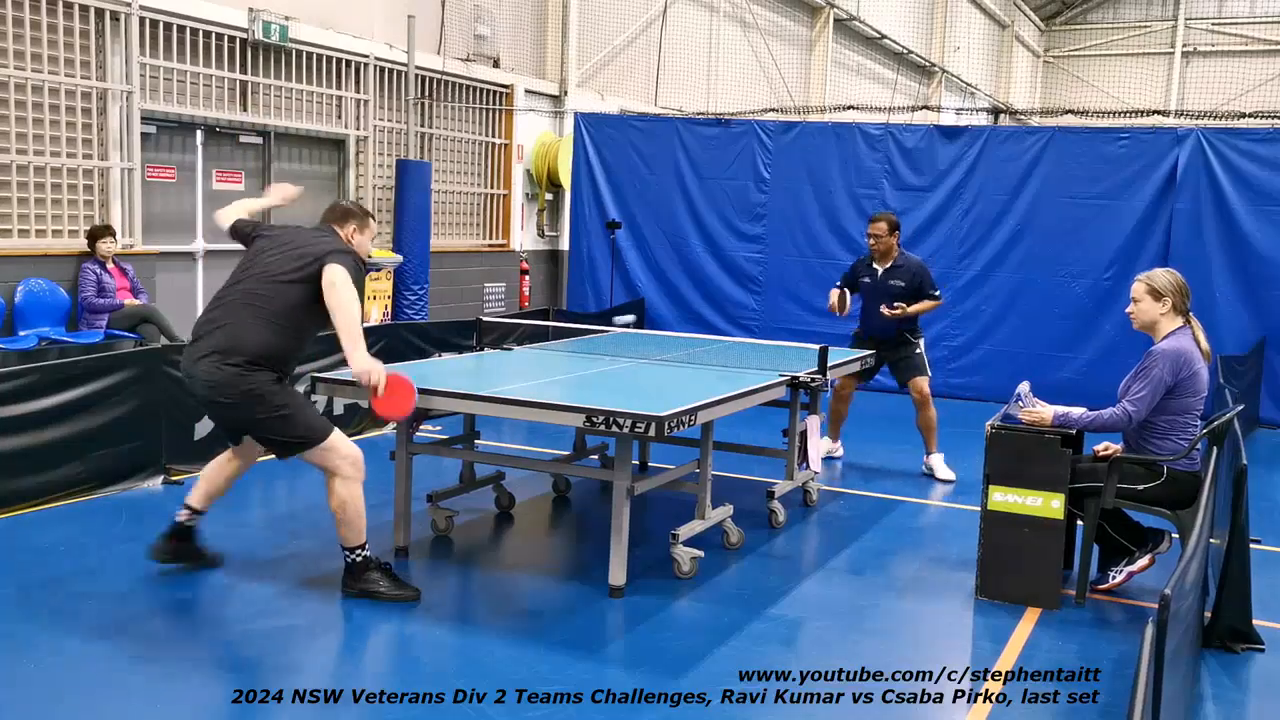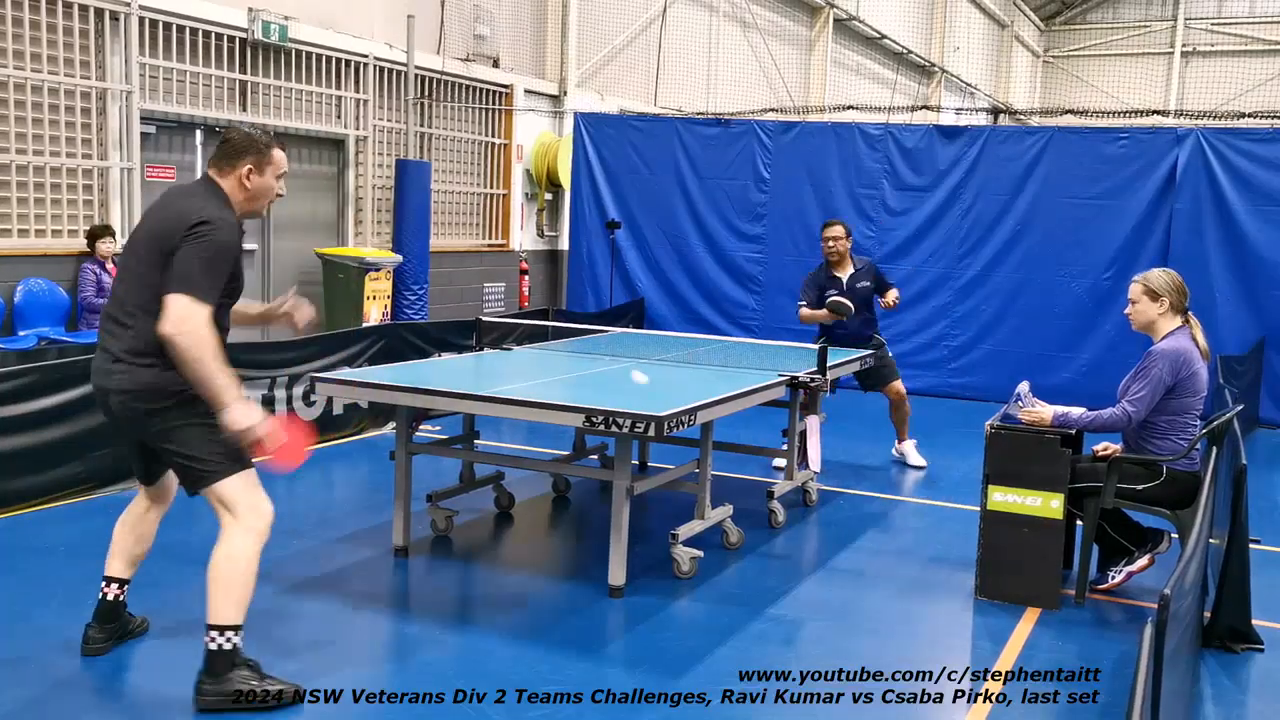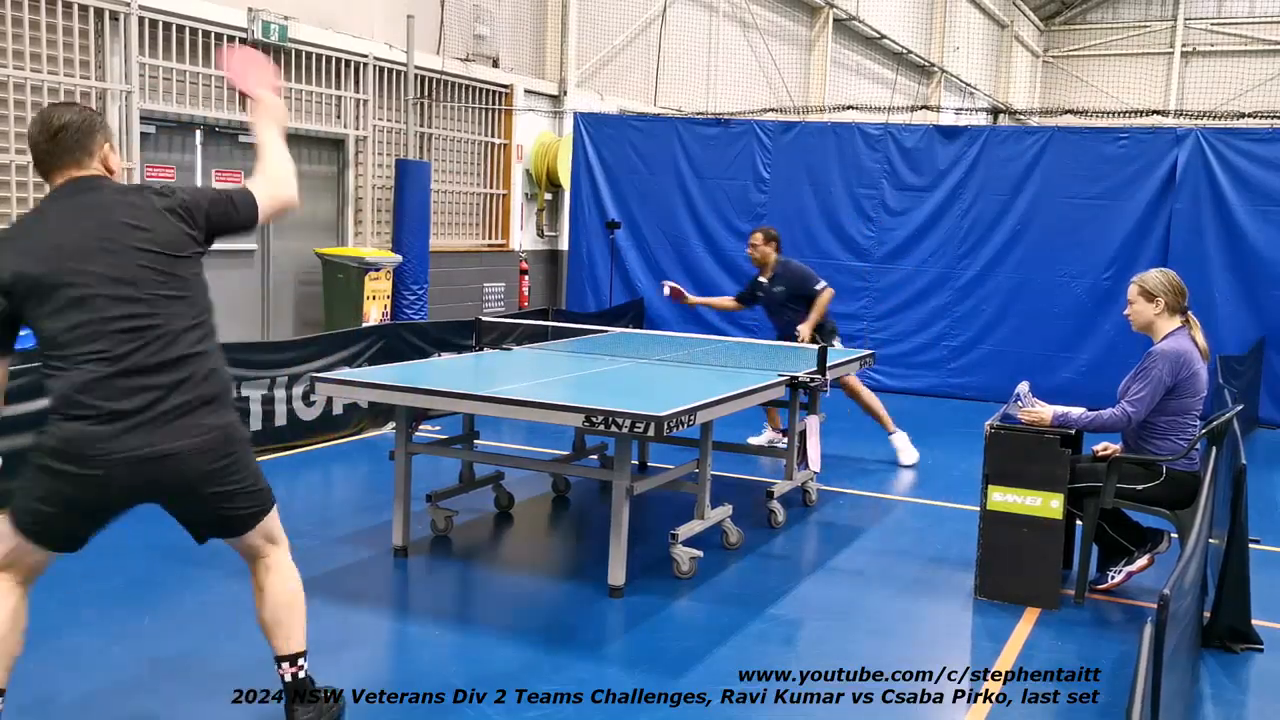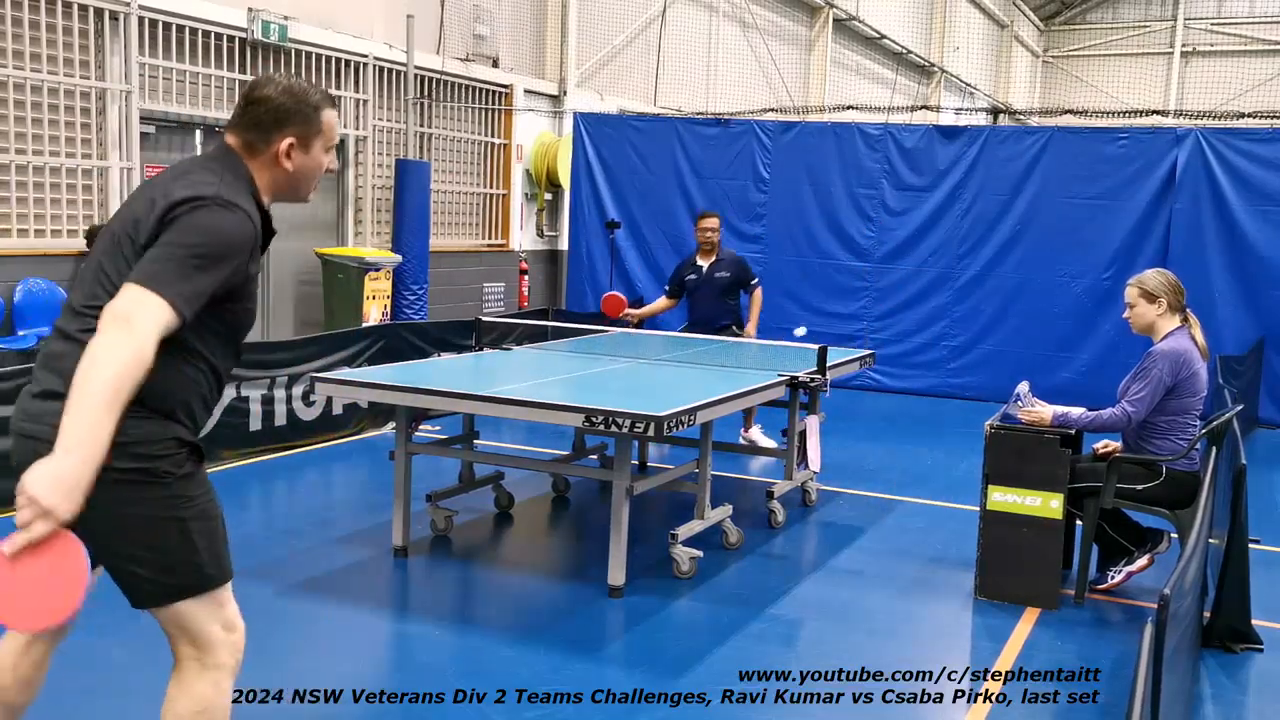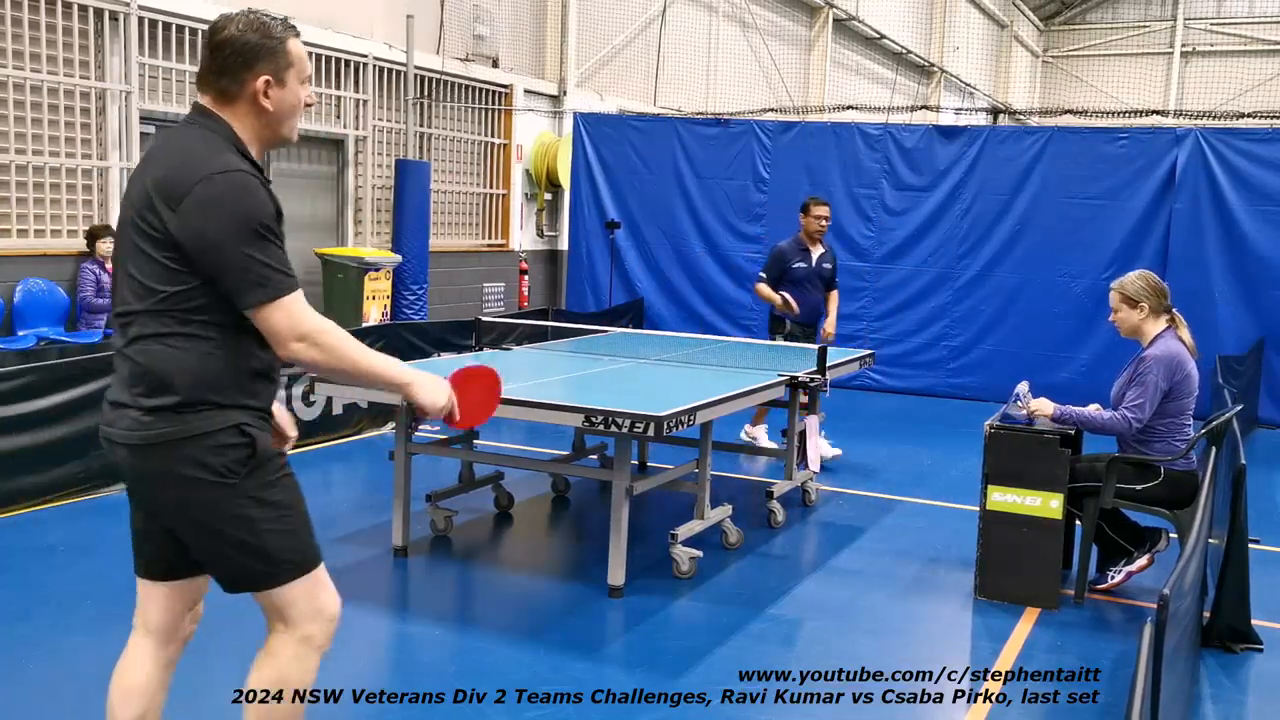
dt=0.7s
person 1, frame 1
left shoulder: (277, 236)
right shoulder: (340, 253)
left elbow: (226, 216)
right elbow: (337, 284)
left wrist: (271, 198)
right wrist: (358, 354)
left hip: (203, 363)
right hip: (245, 378)
left knee: (243, 450)
right knee: (345, 463)
left ankle: (180, 533)
right ankle: (361, 570)
person 1, frame 2
left shoulder: (180, 203)
right shoulder: (213, 228)
right elbow: (182, 325)
left wrist: (269, 313)
right wrist: (232, 404)
left hip: (120, 378)
right hip: (164, 389)
left knee: (157, 494)
right knee: (249, 512)
left ankle: (107, 615)
right ankle: (223, 667)
person 1, frame 3
right shoulder: (170, 209)
right elbow: (278, 192)
right wrist: (267, 115)
left hip: (86, 450)
right hip: (200, 439)
right knee: (268, 547)
person 1, frame 4
left shoulder: (191, 180)
right shoulder: (226, 218)
right elbow: (128, 329)
right wrist: (75, 463)
right hip: (116, 447)
right knee: (214, 644)
person 1, frame 5
left shoulder: (179, 155)
right shoulder: (221, 183)
right elbow: (295, 334)
left wrist: (259, 404)
right wrist: (411, 383)
left hip: (150, 428)
right hip: (203, 440)
left knee: (163, 627)
right knee: (309, 613)
person 2, frame 1
left shoulder: (1168, 353)
right shoulder: (1178, 345)
left elbow: (1127, 415)
left wrist: (1058, 417)
right wrist: (1124, 446)
left hip: (1168, 475)
right hip: (1161, 462)
left knee: (1066, 481)
left ankle: (1143, 542)
right ankle: (1118, 557)
person 2, frame 2
left shoulder: (1167, 353)
right shoulder: (1177, 345)
left elbow: (1127, 416)
left wrist: (1058, 417)
right wrist: (1123, 446)
left hip: (1166, 475)
right hip: (1161, 463)
left knee: (1065, 479)
left ankle: (1142, 543)
right ankle: (1119, 557)
person 2, frame 3
left shoulder: (1167, 354)
right shoulder: (1177, 346)
left elbow: (1127, 416)
left wrist: (1058, 417)
right wrist: (1123, 446)
left hip: (1166, 476)
right hip: (1161, 464)
left knee: (1065, 480)
left ankle: (1141, 543)
right ankle: (1118, 556)
person 2, frame 4
left shoulder: (1167, 353)
right shoulder: (1177, 345)
left elbow: (1127, 415)
left wrist: (1058, 418)
right wrist: (1124, 444)
left hip: (1167, 476)
right hip: (1162, 465)
left knee: (1065, 479)
right knee: (1065, 467)
left ankle: (1141, 543)
right ankle: (1120, 556)
person 2, frame 5
left shoulder: (1160, 357)
right shoulder: (1160, 348)
left elbow: (1128, 423)
left wrist: (1059, 412)
right wrist: (1103, 413)
left hip: (1165, 477)
right hip: (1157, 466)
left knee: (1064, 479)
right knee: (1064, 467)
left ankle: (1139, 542)
right ankle: (1118, 557)
person 3, frame 1
left shoulder: (914, 267)
right shoulder: (861, 265)
left elbow: (935, 300)
right elbow: (838, 288)
left wrist: (908, 312)
right wrist: (835, 298)
left hip: (904, 341)
right hip: (867, 340)
left knee: (922, 394)
right knee: (842, 389)
left ankle: (933, 458)
right ankle: (832, 442)
person 3, frame 2
left shoulder: (868, 267)
right shoulder: (816, 278)
left elbow: (889, 289)
right elbow: (802, 314)
left wrist: (890, 299)
right wrist: (820, 315)
left hip: (868, 344)
right hip: (830, 346)
left knee: (898, 393)
left ankle: (904, 445)
person 3, frame 3
left shoulder: (793, 272)
right shoulder: (758, 282)
left elbow: (827, 293)
right elbow: (736, 303)
left wrist: (809, 324)
right wrist: (696, 301)
left hip: (821, 339)
right hip: (790, 342)
left knee: (851, 386)
left ankle: (895, 436)
right ankle: (775, 432)
person 3, frame 4
left shoulder: (734, 261)
right shoulder: (685, 266)
left elbow: (755, 291)
right elbow: (669, 299)
left wrist: (752, 324)
right wrist: (639, 313)
left hip: (727, 333)
right hip: (694, 333)
left ankle: (750, 430)
person 3, frame 5
left shoulder: (828, 254)
right shoulder: (784, 251)
left elbow: (832, 291)
right elbow: (761, 284)
left wrist: (830, 320)
right wrist: (777, 300)
left hip: (809, 328)
right hip: (786, 326)
left ankle: (754, 429)
right ankle: (815, 441)
